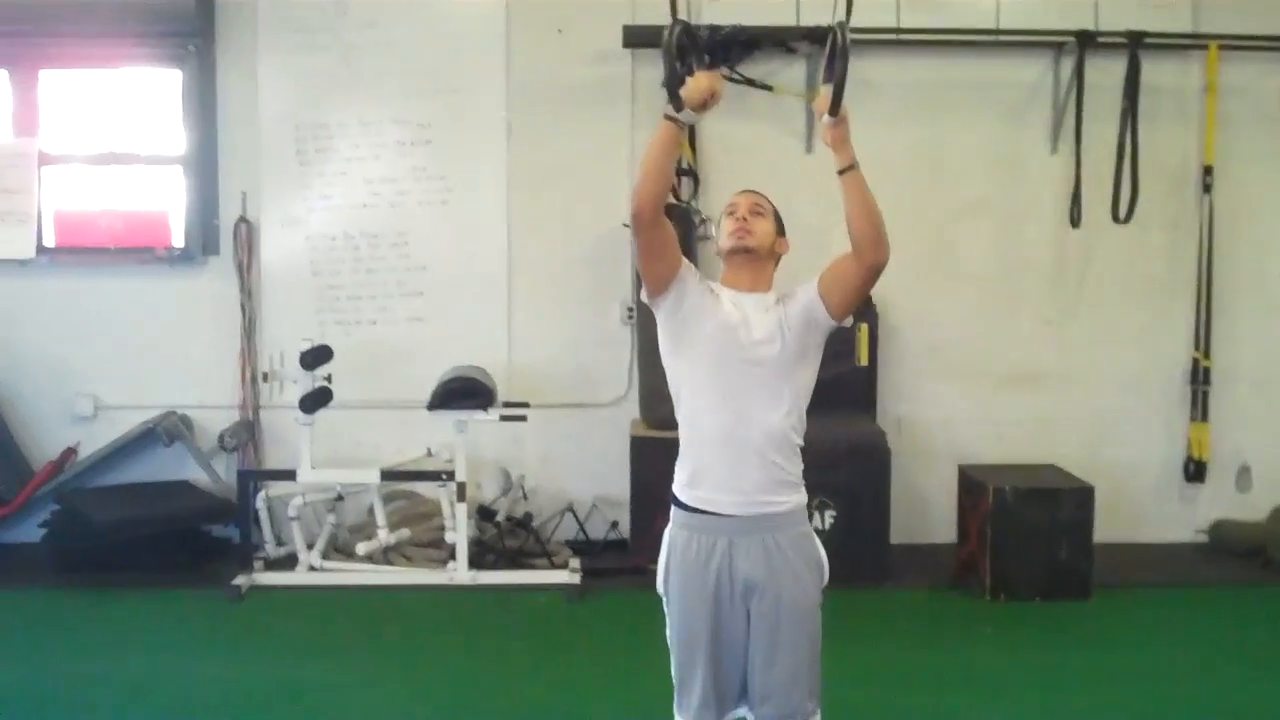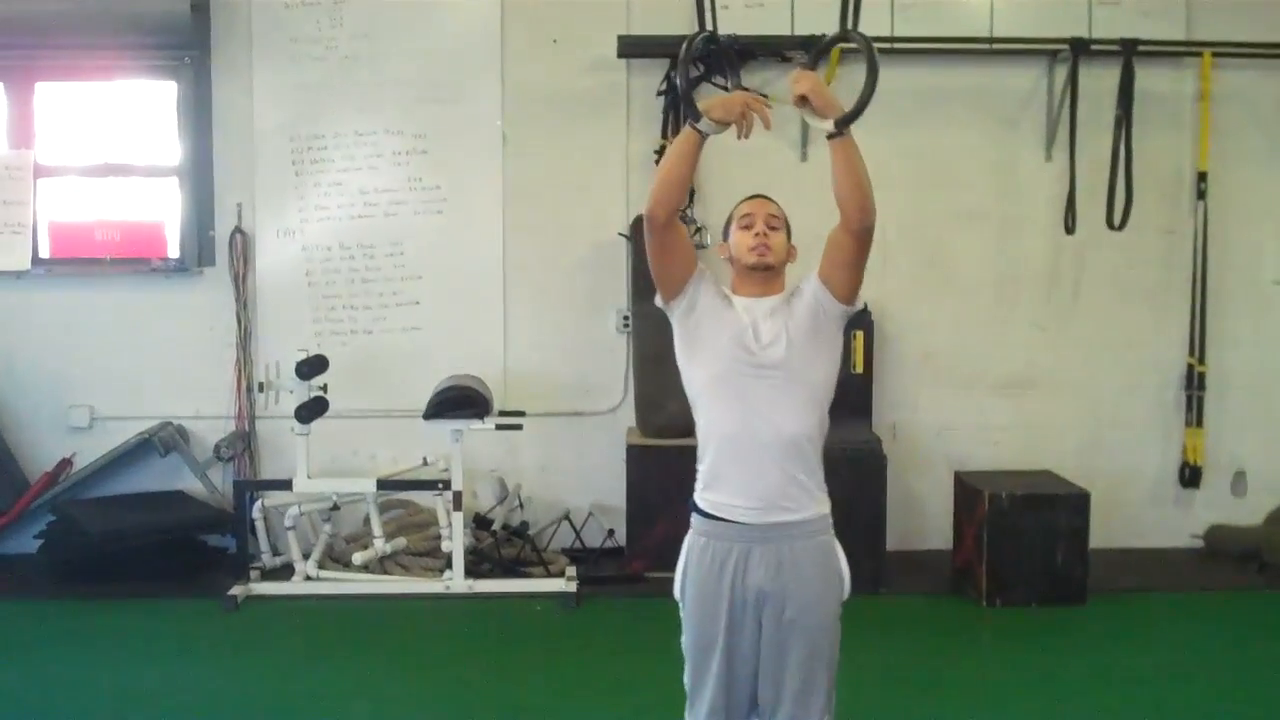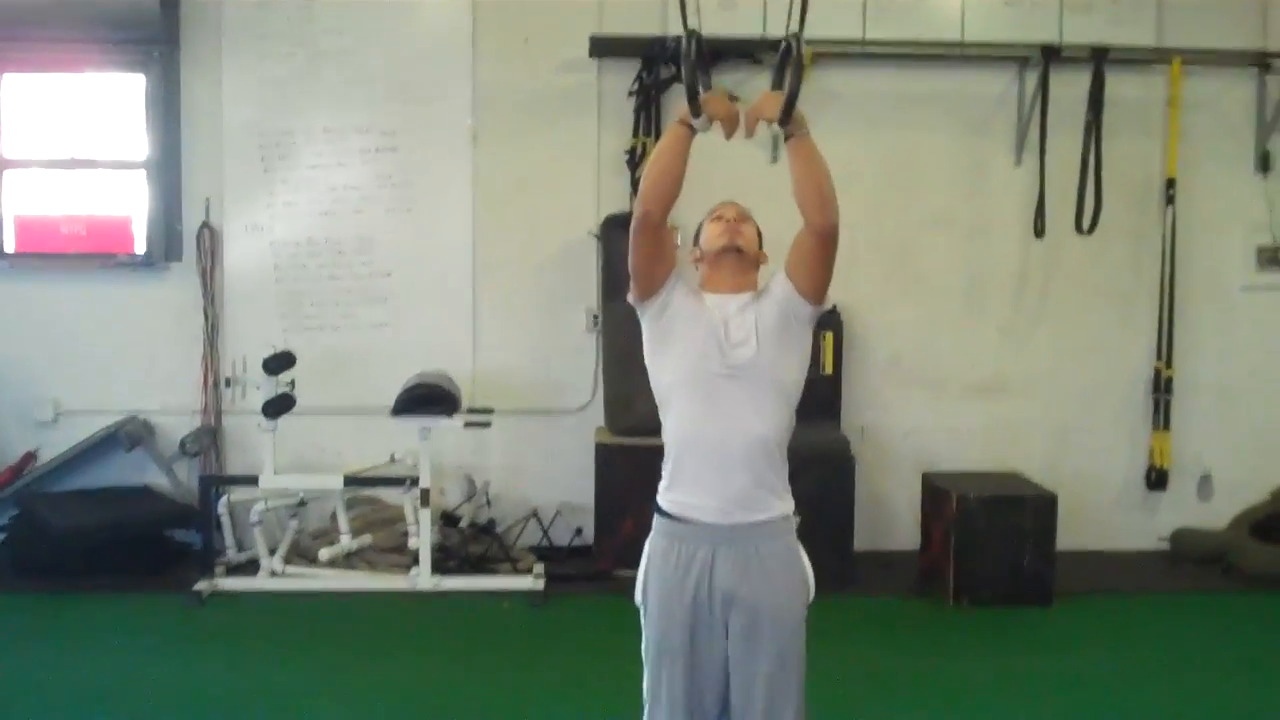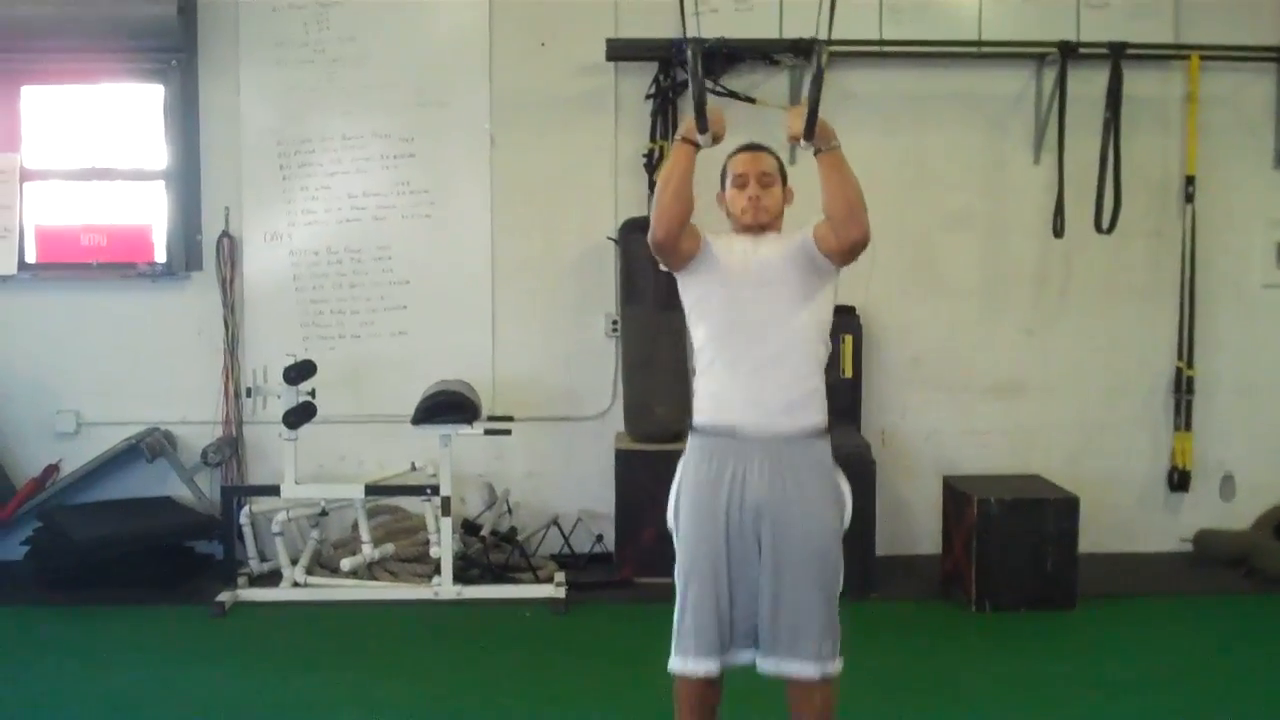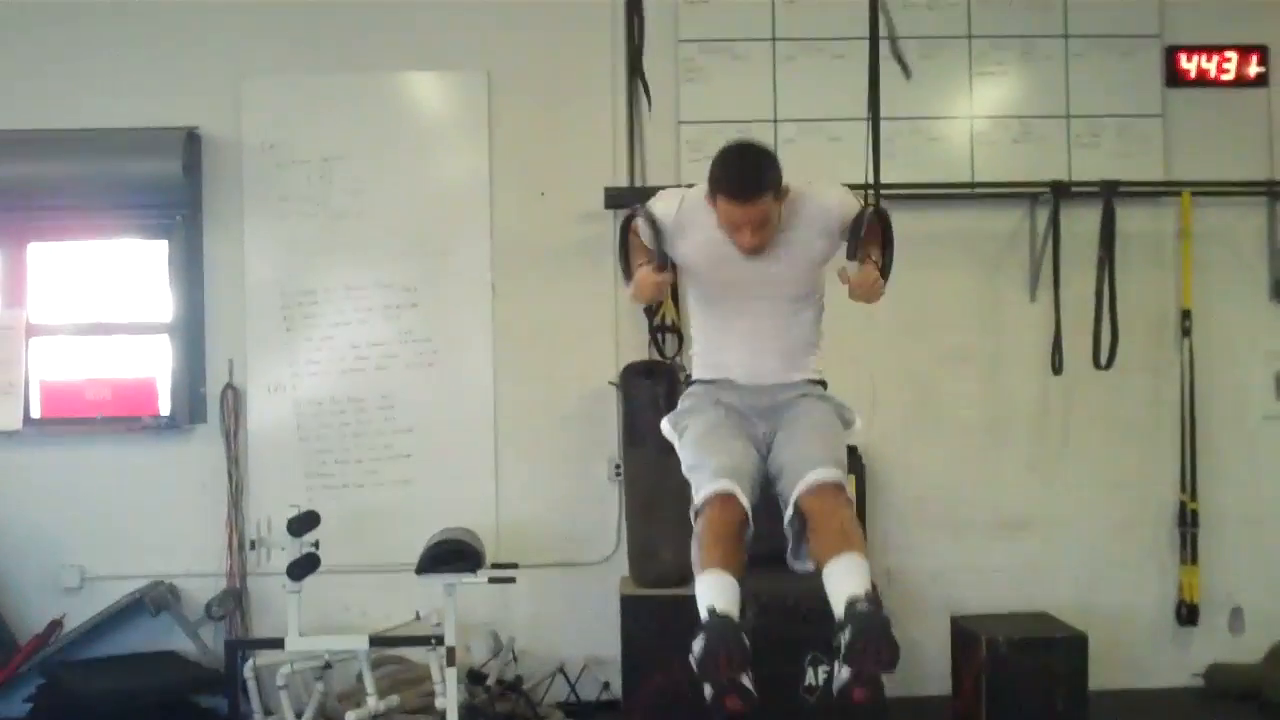
dt=0.7s
person 1, frame 1
left shoulder: (803, 312)
right shoulder: (683, 301)
left elbow: (872, 254)
right elbow: (645, 210)
left wrist: (842, 152)
right wrist: (678, 113)
left hip: (781, 530)
right hip: (700, 529)
person 1, frame 2
left shoulder: (816, 311)
right shoulder: (697, 308)
left elbow: (859, 220)
right elbow: (658, 214)
left wrist: (836, 121)
right wrist: (703, 123)
left hip: (802, 540)
right hip: (718, 538)
person 1, frame 3
left shoulder: (786, 309)
right shoulder: (667, 307)
left elbow: (823, 222)
right elbow: (648, 213)
left wrist: (794, 126)
right wrist: (689, 119)
left hip: (766, 542)
right hip: (682, 539)
person 1, frame 4
left shoulder: (809, 256)
right shoulder: (701, 260)
left elbow: (853, 231)
right elbow: (661, 232)
left wrist: (824, 142)
right wrist: (689, 138)
left hip: (800, 461)
right hip: (716, 462)
left knee: (810, 658)
right knee: (698, 654)
person 1, frame 5
left shoulder: (825, 210)
right shoulder: (675, 214)
right elbow: (635, 228)
left wrist: (870, 266)
right wrist: (643, 273)
left hip: (799, 397)
right hip: (716, 397)
left knee: (822, 492)
right knee: (721, 499)
left ankle: (862, 630)
right ankle: (721, 639)
